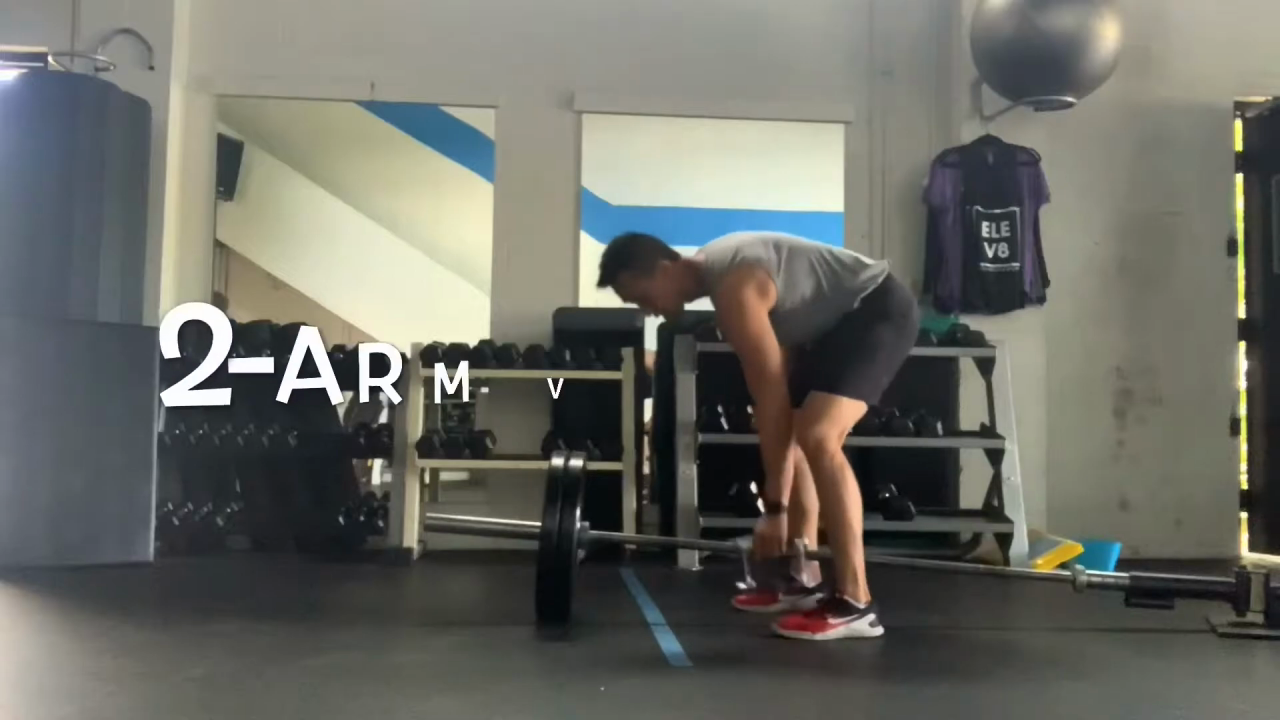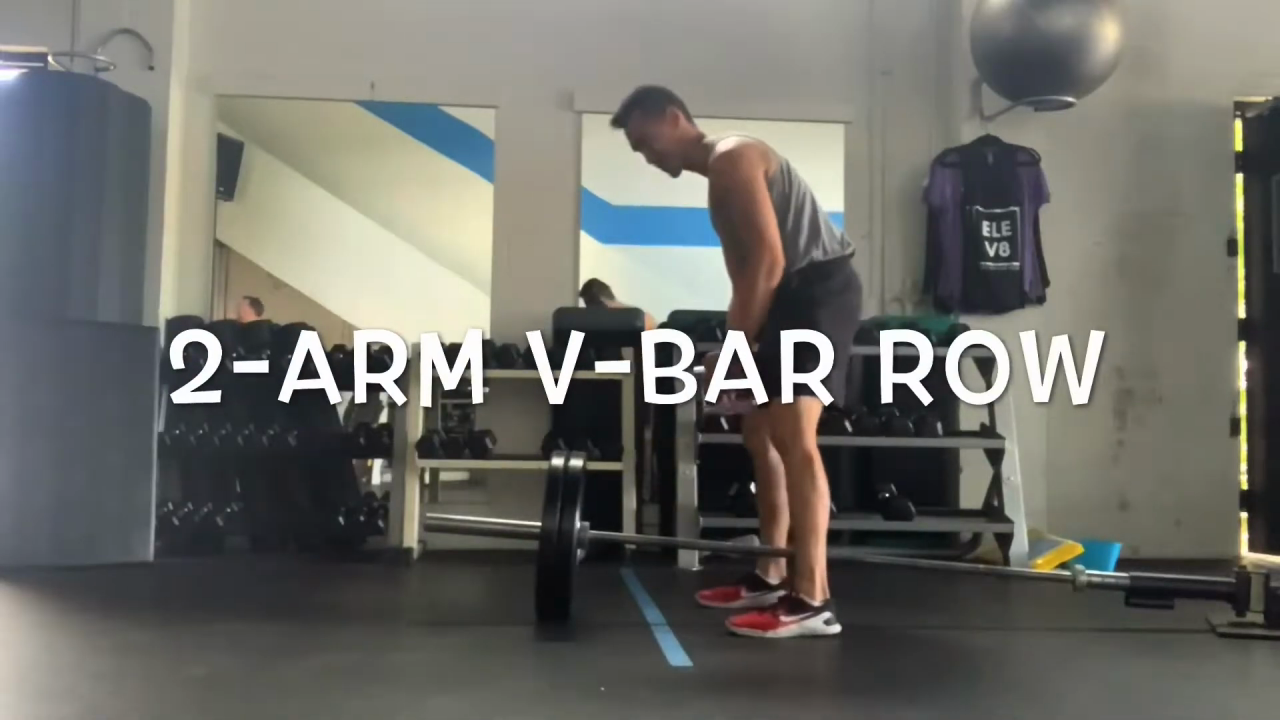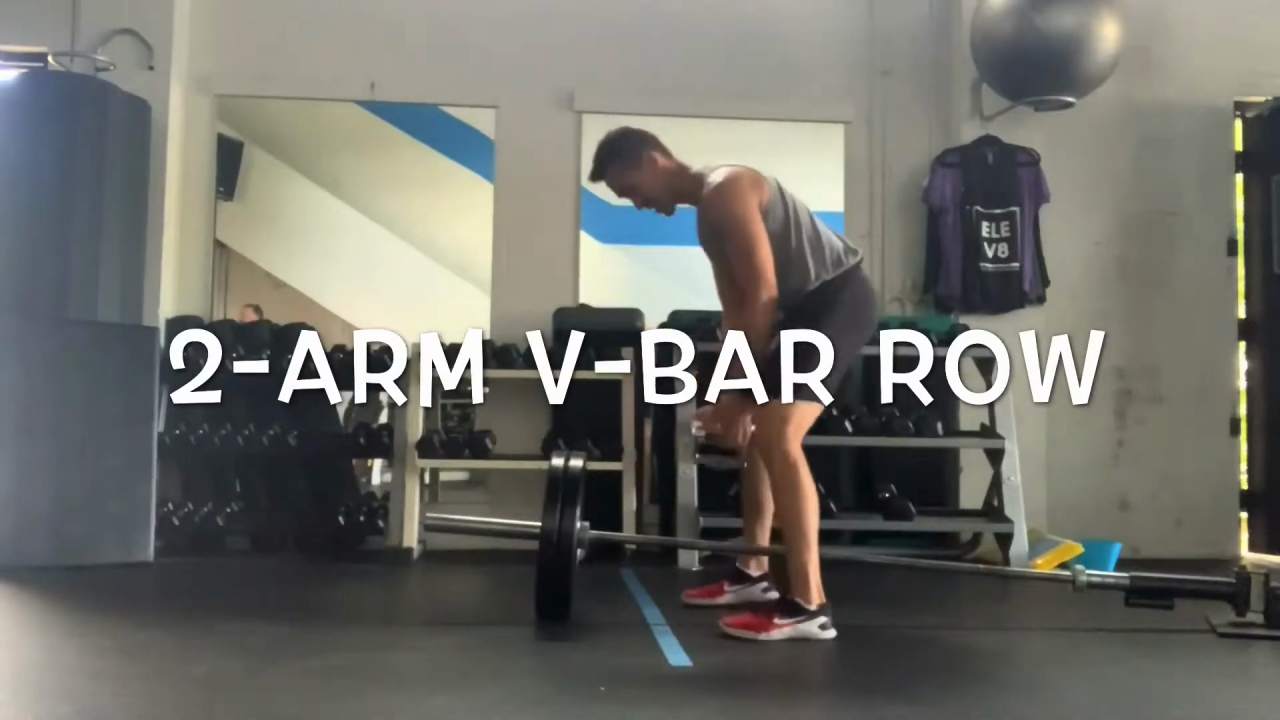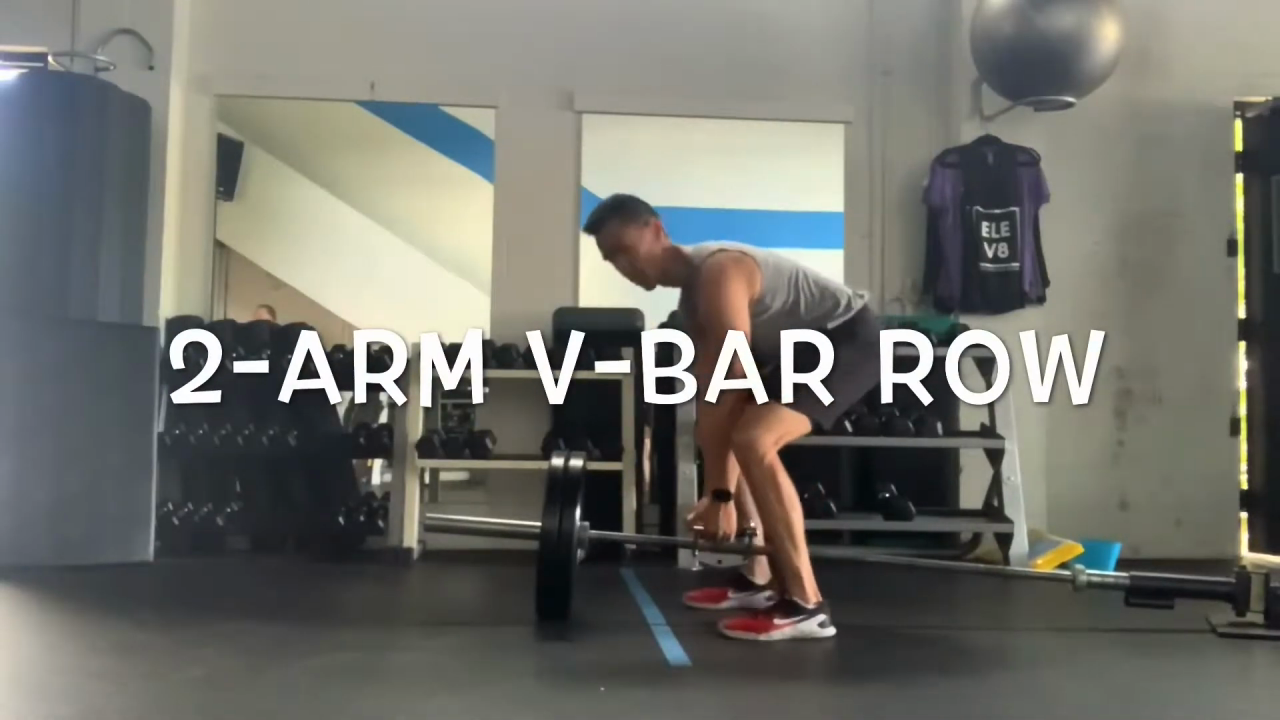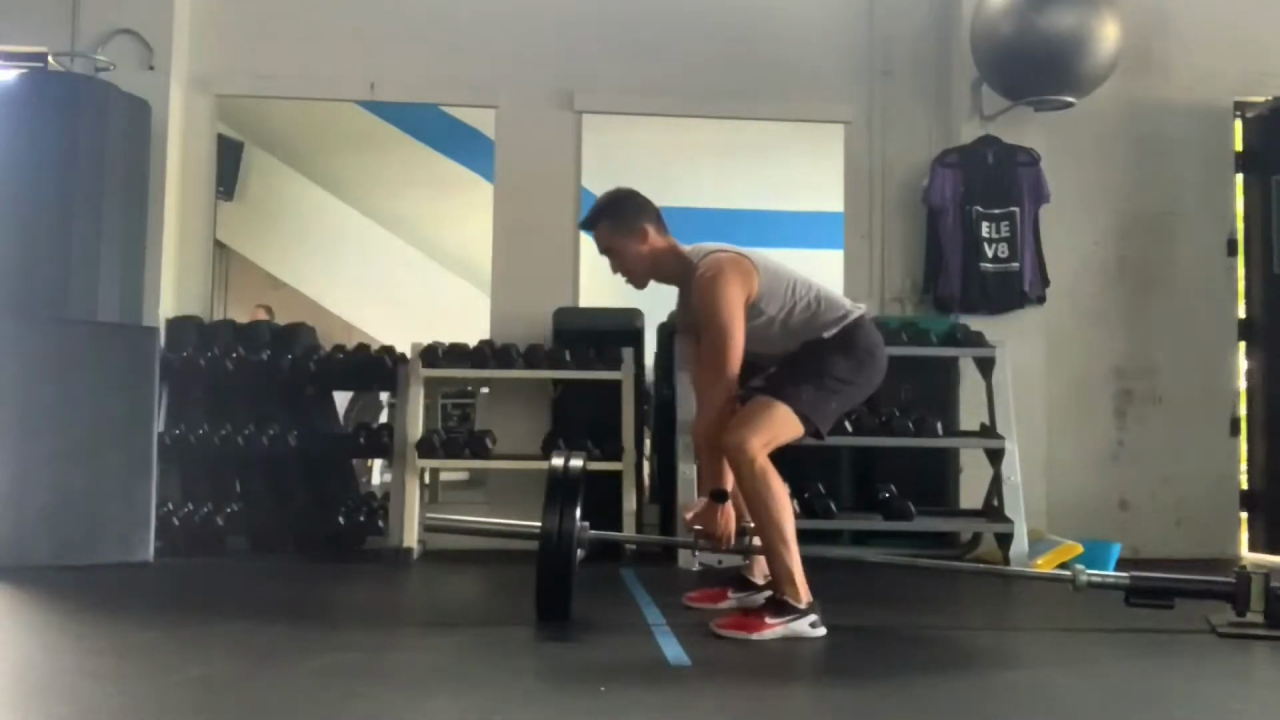
dt=1s
person 1, frame 1
left shoulder: (733, 290)
right shoulder: (709, 266)
left elbow: (772, 398)
left wrist: (775, 511)
left hip: (877, 312)
right hip: (838, 319)
left knee: (816, 436)
right knee: (791, 433)
left ankle: (854, 603)
right ankle: (804, 579)
person 1, frame 2
left shoulder: (733, 159)
right shoulder: (717, 179)
left elbow: (768, 262)
right elbow: (745, 274)
left hip: (819, 290)
right hip: (793, 297)
left knee: (794, 438)
right knee: (762, 434)
left ankle: (812, 600)
right ankle: (770, 576)
person 1, frame 3
left shoulder: (726, 189)
right shoulder: (706, 221)
left elbow: (762, 295)
right elbow: (737, 312)
left wrist: (741, 393)
right wrist: (727, 396)
left hip: (837, 298)
right hip: (805, 308)
left knee: (776, 433)
right knee: (754, 433)
left ankle: (808, 605)
right ankle: (753, 572)
person 1, frame 4
left shoulder: (717, 275)
right shoulder: (690, 294)
left elbow: (729, 389)
right elbow: (708, 399)
left wrist: (722, 496)
right wrist: (714, 492)
left hip: (849, 337)
right hip: (809, 342)
left knee: (754, 440)
right knee: (730, 437)
left ankle: (804, 604)
right ankle: (758, 579)
person 1, frame 5
left shoulder: (714, 276)
right shoulder: (688, 293)
left elbow: (722, 392)
right elbow: (707, 400)
left wrist: (717, 495)
right wrist: (710, 491)
left hip: (848, 346)
right hip: (810, 351)
left knee: (744, 442)
right knee: (722, 440)
left ankle: (796, 605)
right ankle: (756, 578)
